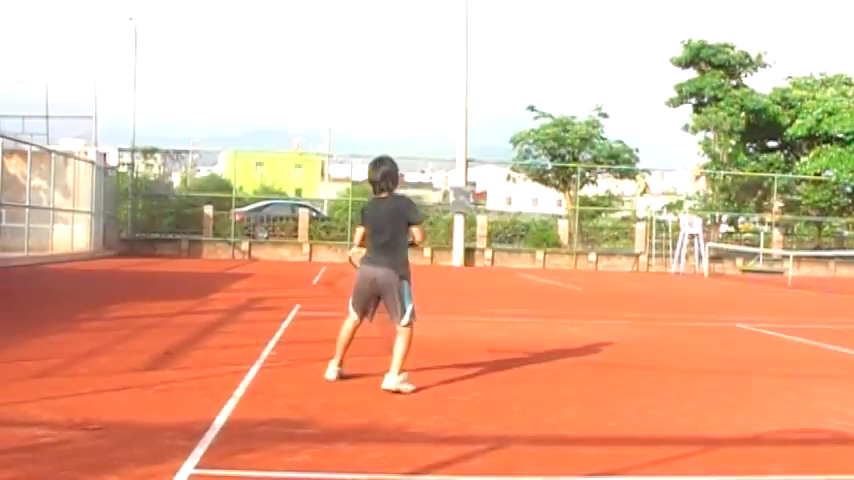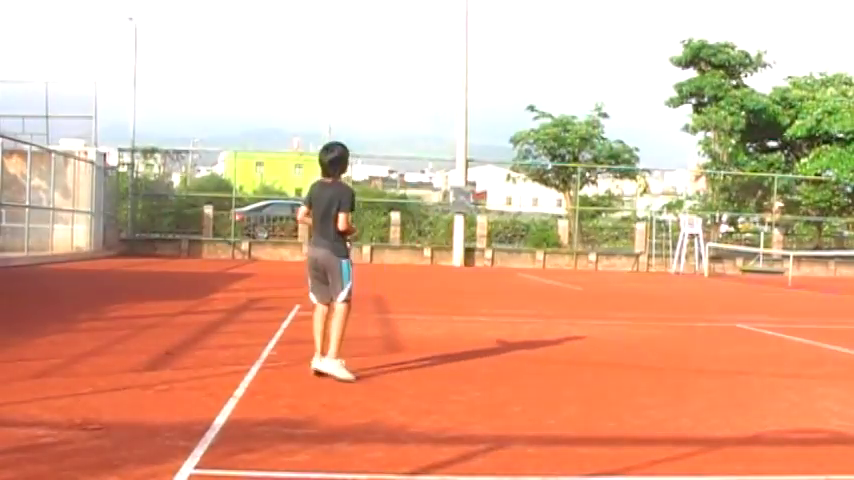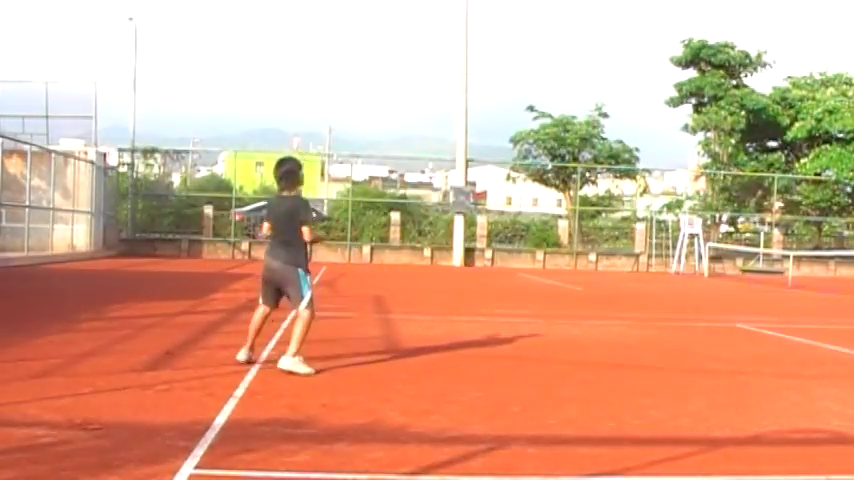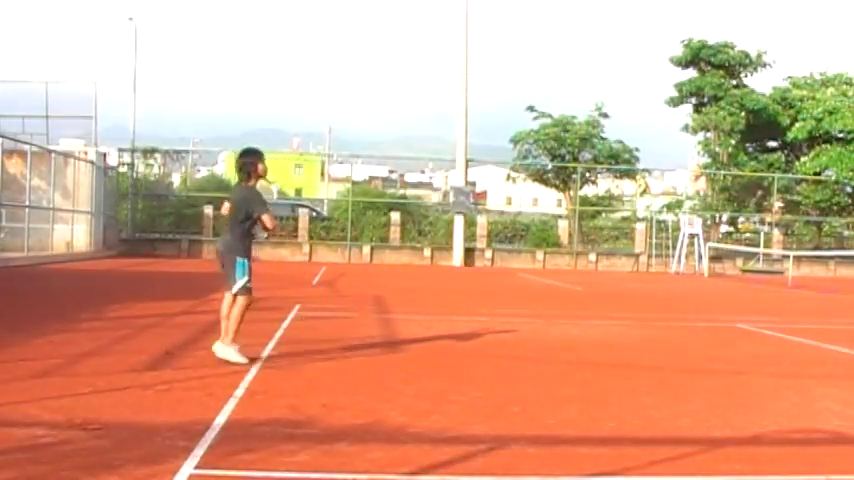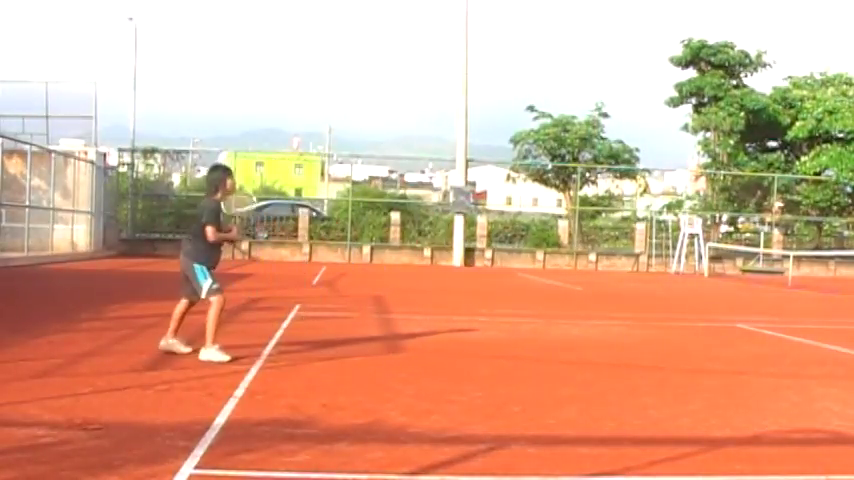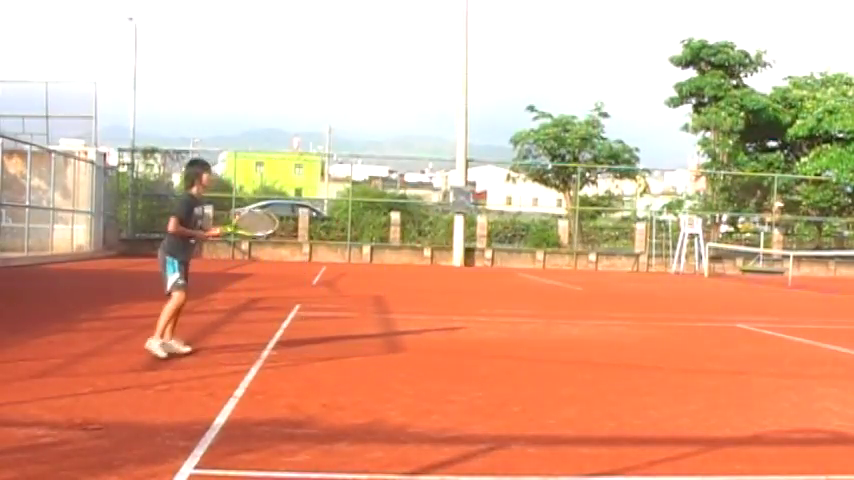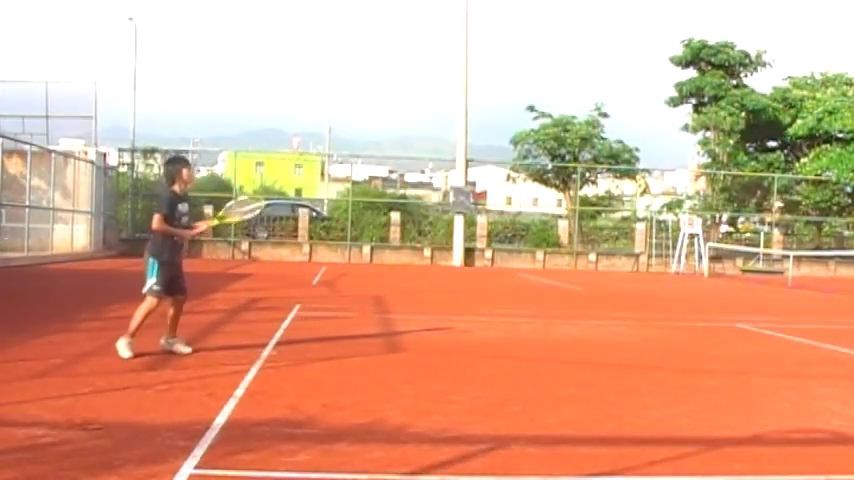
dt=0.3s
person 1, frame 1
left shoulder: (368, 208)
right shoulder: (405, 204)
left elbow: (358, 241)
right elbow: (418, 238)
right wrist: (409, 242)
left hip: (367, 270)
right hip: (393, 274)
left knee: (353, 319)
right knee: (404, 327)
left ankle: (335, 365)
right ankle: (395, 375)
person 1, frame 2
left shoulder: (315, 188)
right shoulder: (345, 192)
left elbow: (302, 216)
right elbow: (342, 226)
right wrist: (352, 231)
left hip: (315, 252)
right hip: (335, 255)
left knee: (321, 306)
right knee: (341, 307)
left ankle: (319, 357)
right ankle: (332, 359)
person 1, frame 3
left shoulder: (274, 202)
right shoulder: (301, 204)
left elbow: (266, 232)
right elbow: (307, 237)
right wrist: (317, 237)
left hip: (271, 261)
right hip: (291, 266)
left knee: (265, 307)
right knee: (306, 312)
left ankle: (245, 350)
right ankle: (291, 357)
person 1, frame 4
left shoulder: (238, 188)
right shoulder: (253, 195)
left elbow: (225, 210)
right elbow: (270, 224)
right wrist: (266, 220)
left hip: (226, 246)
right hip: (238, 252)
left knee: (230, 294)
right knee: (243, 298)
left ankle: (223, 341)
right ankle: (228, 345)
person 1, frame 5
left shoulder: (211, 204)
right shoulder: (212, 206)
right elbow: (211, 236)
left wrist: (226, 232)
right wrist: (230, 236)
left hip: (195, 259)
right hip: (196, 261)
left knee: (188, 299)
right knee: (217, 300)
left ankle: (169, 338)
right ankle: (210, 348)
person 1, frame 6
left shoulder: (198, 200)
right shoulder: (185, 200)
right elbow: (172, 227)
left wrist: (207, 232)
right wrist: (197, 234)
left hip: (181, 256)
right hip: (171, 256)
left knee: (175, 297)
right knee: (179, 296)
left ankle: (168, 340)
right ankle: (156, 339)
person 1, frame 7
left shoulder: (183, 197)
right shoulder: (168, 197)
right elbow: (156, 225)
left wrist: (196, 227)
right wrist: (181, 233)
left hip: (173, 257)
right hip: (157, 257)
left knee: (180, 296)
right knee: (152, 300)
left ankle: (170, 339)
right ankle: (127, 338)
